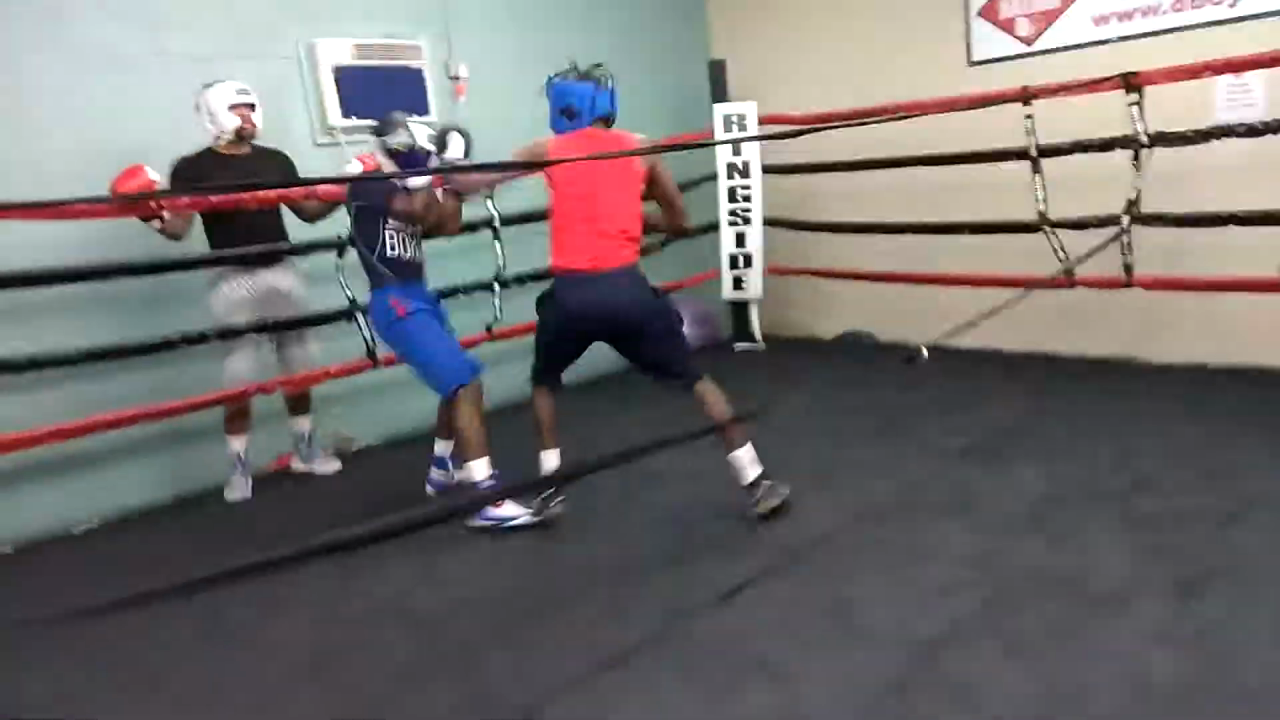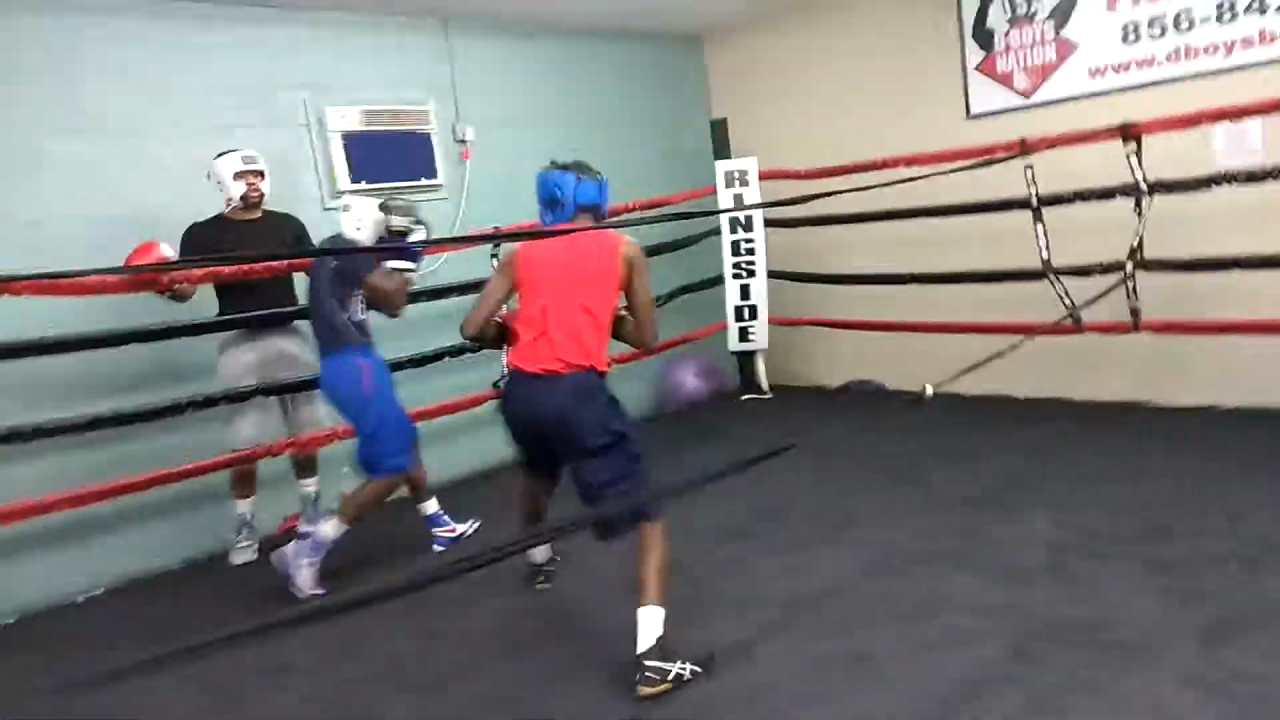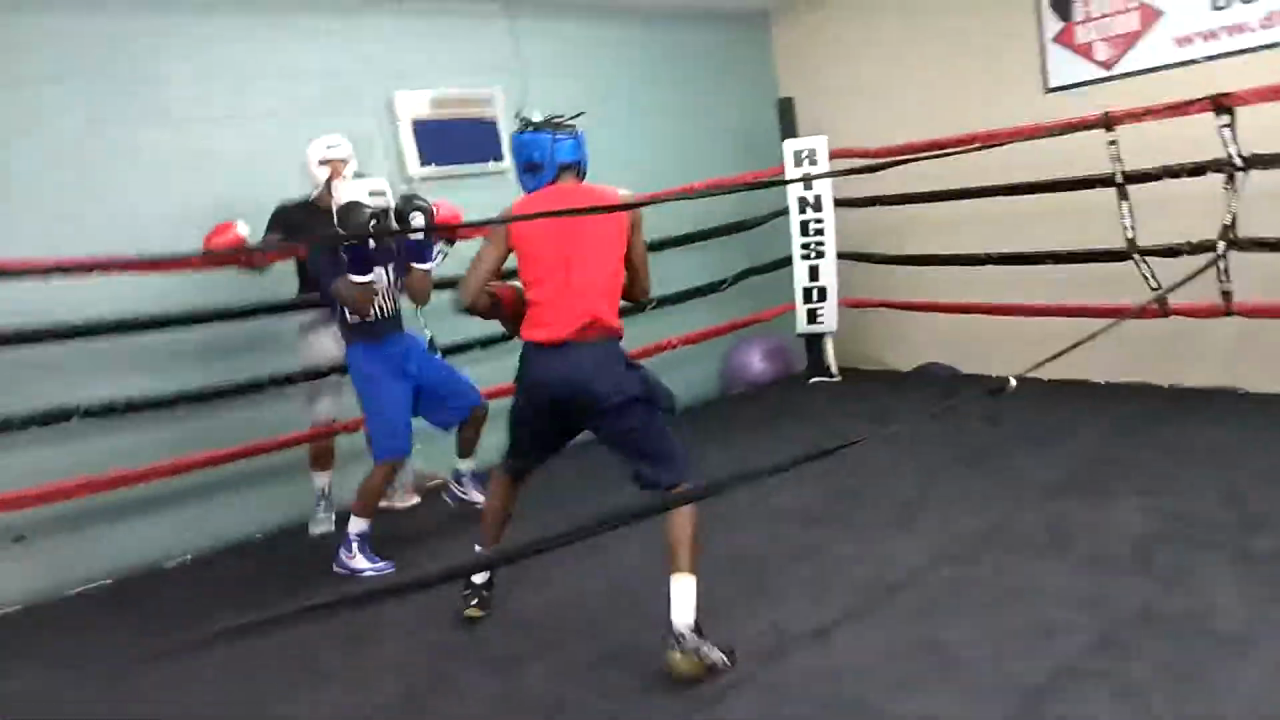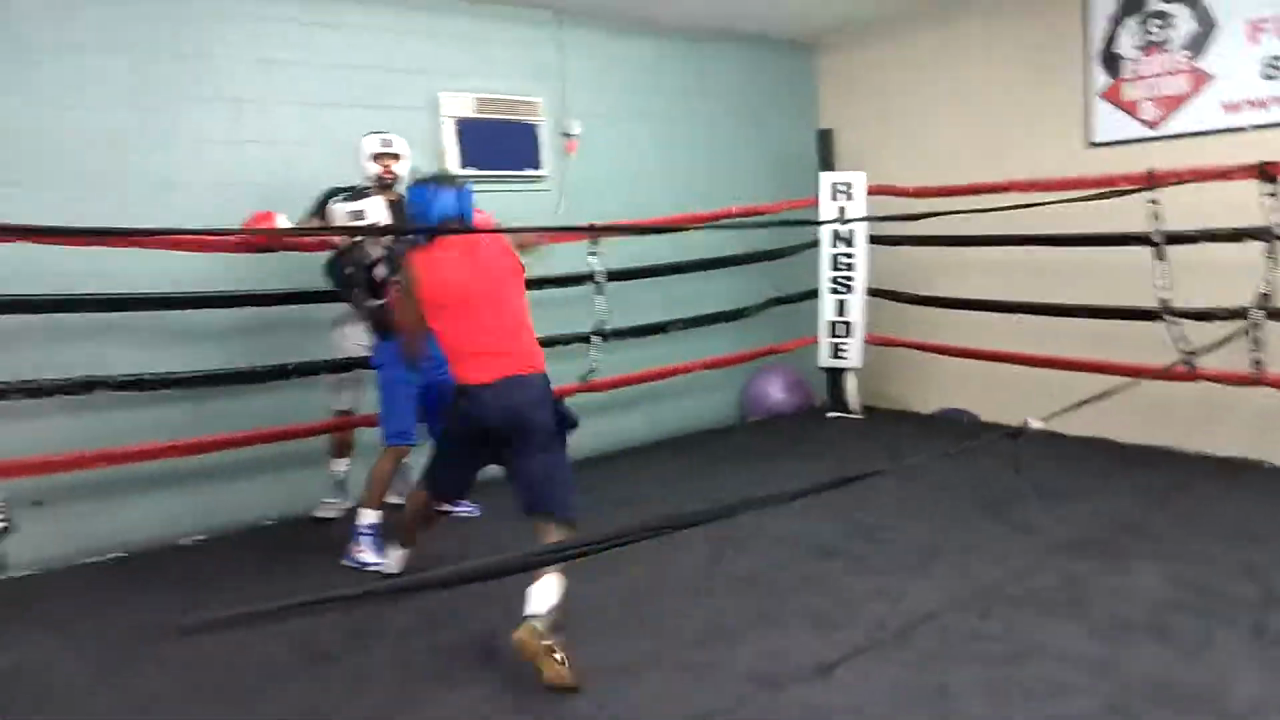
dt=0.3s
person 1, frame 1
left shoulder: (549, 149)
right shoulder: (640, 151)
left elbow: (470, 182)
right elbow: (681, 223)
left hip: (573, 293)
right hip: (627, 289)
left knee: (545, 380)
right knee: (694, 379)
left ankle: (548, 479)
right ankle: (754, 479)
person 1, frame 2
left shoulder: (521, 251)
right shoulder: (624, 248)
left elbow: (474, 328)
right elbow: (645, 337)
left hip: (521, 393)
right hip: (576, 393)
left knee: (541, 468)
right knee: (644, 522)
left ankle: (538, 559)
right ankle: (651, 655)
person 1, frame 3
left shoulder: (512, 217)
right shoulder: (622, 206)
left elbow: (470, 296)
right elbow: (638, 292)
left hip: (539, 366)
right hip: (599, 363)
left knee: (512, 470)
right knee: (675, 488)
left ankle: (476, 586)
right ankle: (684, 631)
person 1, frame 4
left shoulder: (418, 264)
right shoulder: (500, 247)
left elbow: (405, 322)
left hip: (473, 400)
right hip: (527, 395)
left knee: (435, 484)
right knee: (553, 522)
left ankle: (391, 570)
right ankle: (537, 619)
person 2, frame 1
left shoulder: (403, 189)
right shoulder: (366, 189)
left elbow: (447, 224)
right elbow: (421, 213)
right wrist: (419, 168)
left hip: (418, 297)
right hip: (397, 305)
left knee: (456, 383)
right knee: (466, 385)
left ankle: (442, 469)
right ankle: (486, 498)
person 2, frame 2
left shoulder: (343, 257)
right shoulder: (343, 255)
left elbow: (393, 307)
right elbow: (392, 297)
left wrist: (403, 251)
right wrist: (401, 249)
left hip: (357, 366)
right hip: (352, 368)
left knee: (403, 440)
right knee: (390, 471)
left ankle: (440, 524)
right ankle: (308, 546)
person 2, frame 3
left shoulder: (390, 243)
right shoulder: (325, 252)
left elbow: (420, 295)
right elbow: (360, 305)
left wrist: (419, 242)
right wrist: (358, 250)
left hip: (407, 344)
right hip: (369, 354)
left knee: (473, 407)
right knee: (392, 456)
left ankle: (464, 478)
right ankle: (352, 545)
person 2, frame 4
right shoulder: (342, 266)
right elbow: (375, 318)
right wrist: (368, 286)
left hip: (431, 339)
right hip: (393, 348)
right knee: (398, 442)
right ankle: (363, 536)
person 3, frame 1
left shoulder: (275, 161)
right shoulder: (192, 168)
left elbow: (307, 211)
right elbow: (177, 228)
right wrist: (153, 213)
left hip: (281, 273)
right hip: (235, 280)
left knee: (298, 370)
right knee: (238, 381)
left ankle: (306, 450)
right ankle: (239, 467)
person 3, frame 2
left shoulder: (286, 225)
right shoulder: (204, 233)
right elbow: (183, 289)
left hip: (291, 336)
right hip: (242, 343)
left knee: (306, 430)
right knee: (245, 442)
left ankle: (312, 510)
right ankle: (244, 529)
person 3, frame 3
right shoulder: (292, 214)
right elbow: (266, 254)
right hip: (323, 321)
right knee: (323, 418)
left ankle: (386, 485)
right ankle: (323, 502)
person 3, frame 4
right shoulder: (341, 199)
right elbow: (311, 231)
right hip: (358, 314)
right knee: (347, 403)
left ankle: (398, 481)
right ankle: (339, 487)
